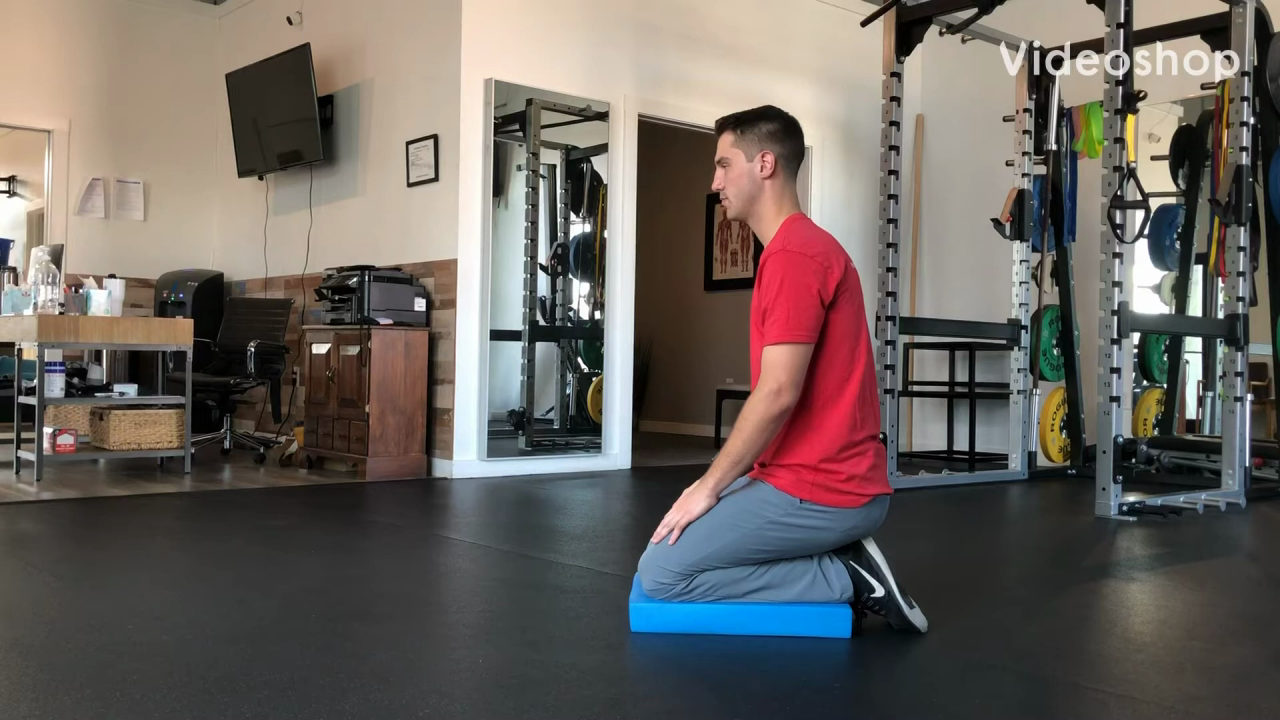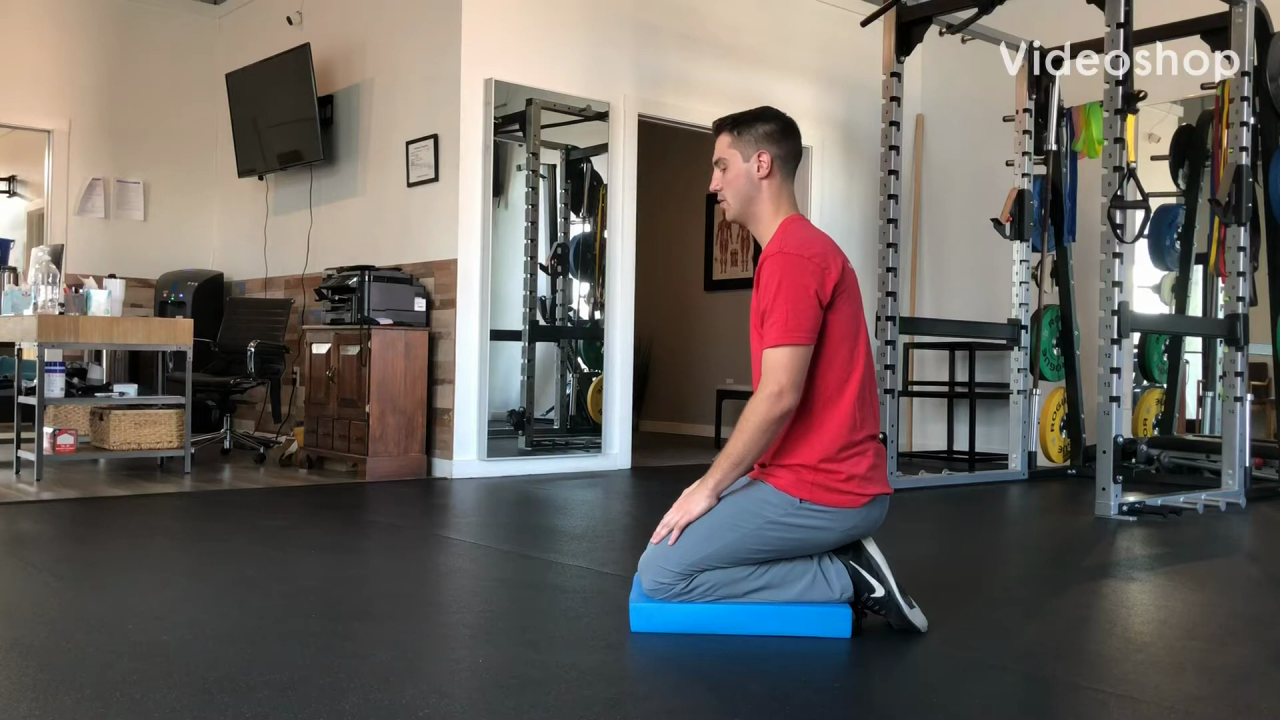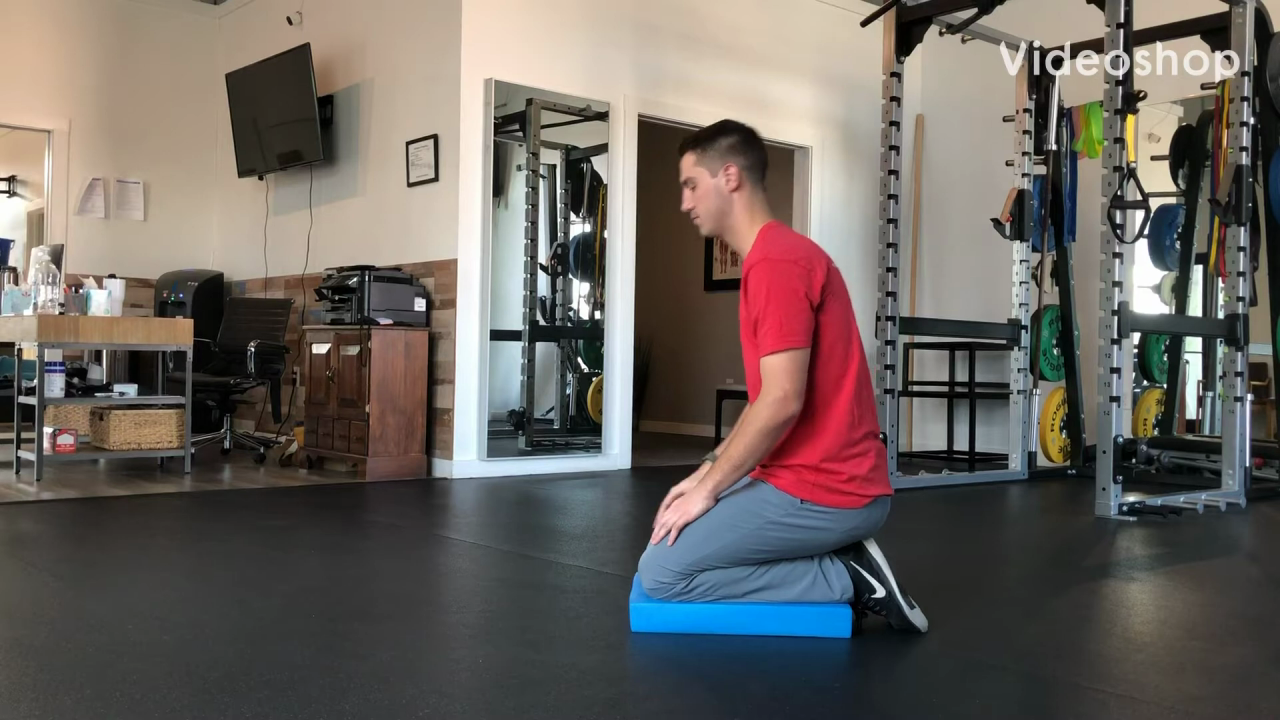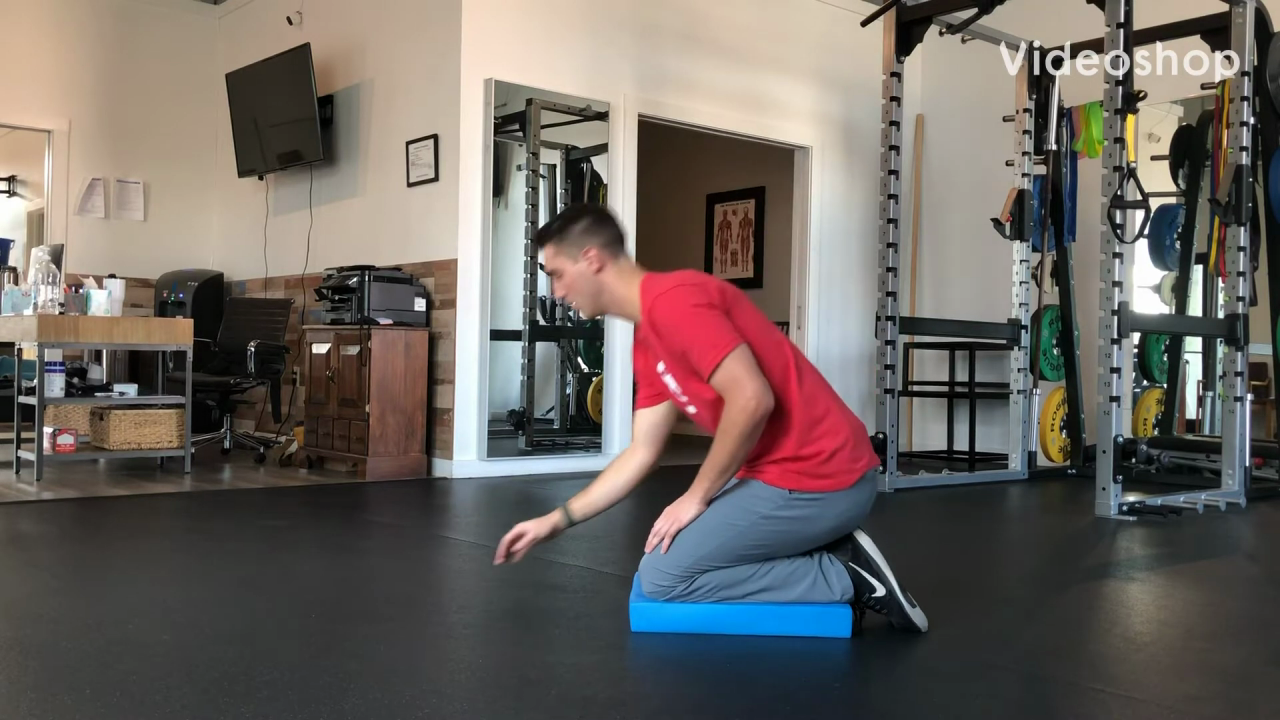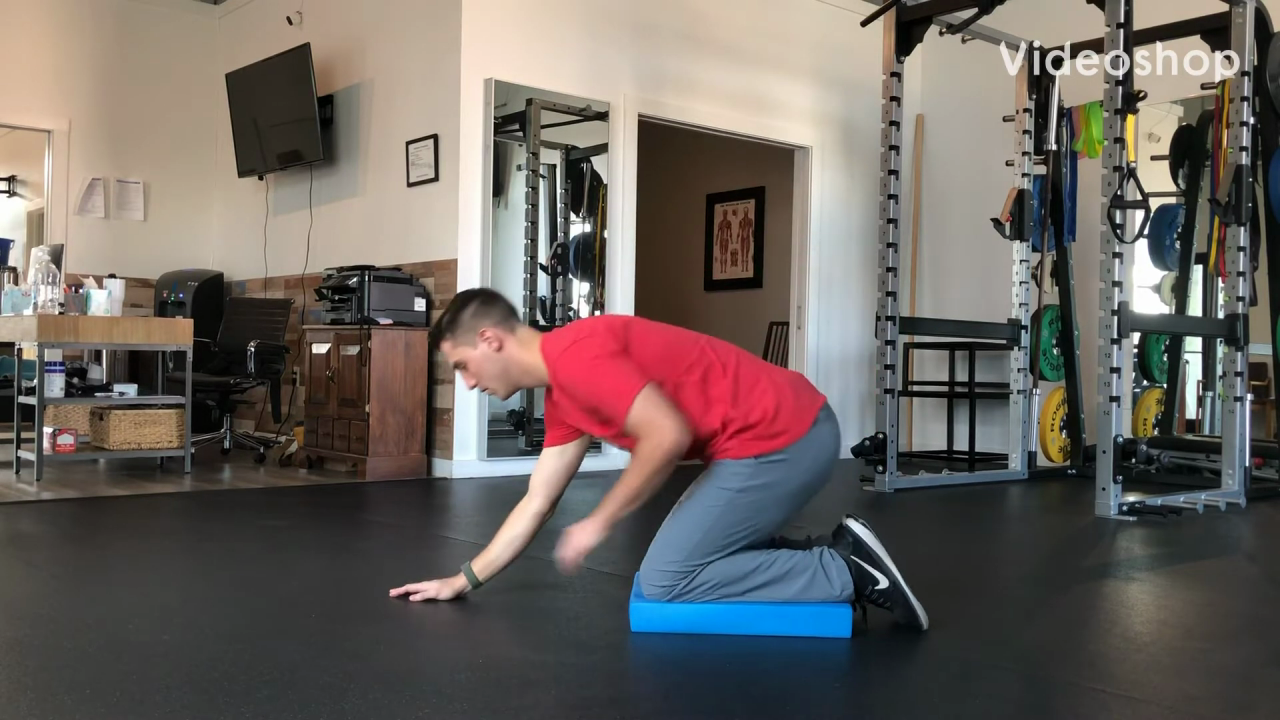
dt=0.5s
person 1, frame 1
left shoulder: (793, 255)
right shoulder: (800, 248)
left elbow: (777, 395)
left wrist: (709, 486)
right wrist: (715, 481)
left hip: (818, 490)
right hip: (827, 477)
left knee: (662, 572)
right knee: (675, 543)
left ankle: (846, 578)
right ankle: (839, 561)
person 1, frame 2
left shoulder: (790, 257)
right shoulder: (802, 249)
left elbow: (779, 397)
left wrist: (709, 487)
right wrist: (715, 482)
left hip: (817, 490)
right hip: (829, 478)
left knee: (662, 572)
right knee: (680, 541)
left ankle: (844, 577)
right ankle: (840, 563)
person 1, frame 3
left shoulder: (775, 263)
right shoulder: (775, 256)
left elbow: (781, 404)
left wrist: (707, 489)
right wrist: (706, 477)
left hip: (822, 491)
right hip: (824, 477)
left knee: (662, 572)
right knee: (679, 541)
left ankle: (845, 580)
right ankle: (838, 563)
person 1, frame 4
left shoulder: (673, 299)
right shoulder: (647, 342)
left elbow: (752, 401)
right elbow: (642, 453)
left wrist: (696, 498)
right wrist: (557, 520)
left hip: (819, 478)
right hip: (801, 472)
left knee: (662, 578)
right knee: (672, 551)
left ankle: (842, 578)
right ankle: (836, 558)
person 1, frame 5
left shoulder: (575, 355)
right shoulder: (560, 387)
left elbow: (665, 433)
right elbow: (537, 502)
left wrist: (602, 521)
right wrist: (464, 578)
left hip: (780, 436)
right hip: (790, 429)
left knee: (665, 582)
right knee: (687, 555)
left ankle: (844, 570)
right ankle: (834, 554)
